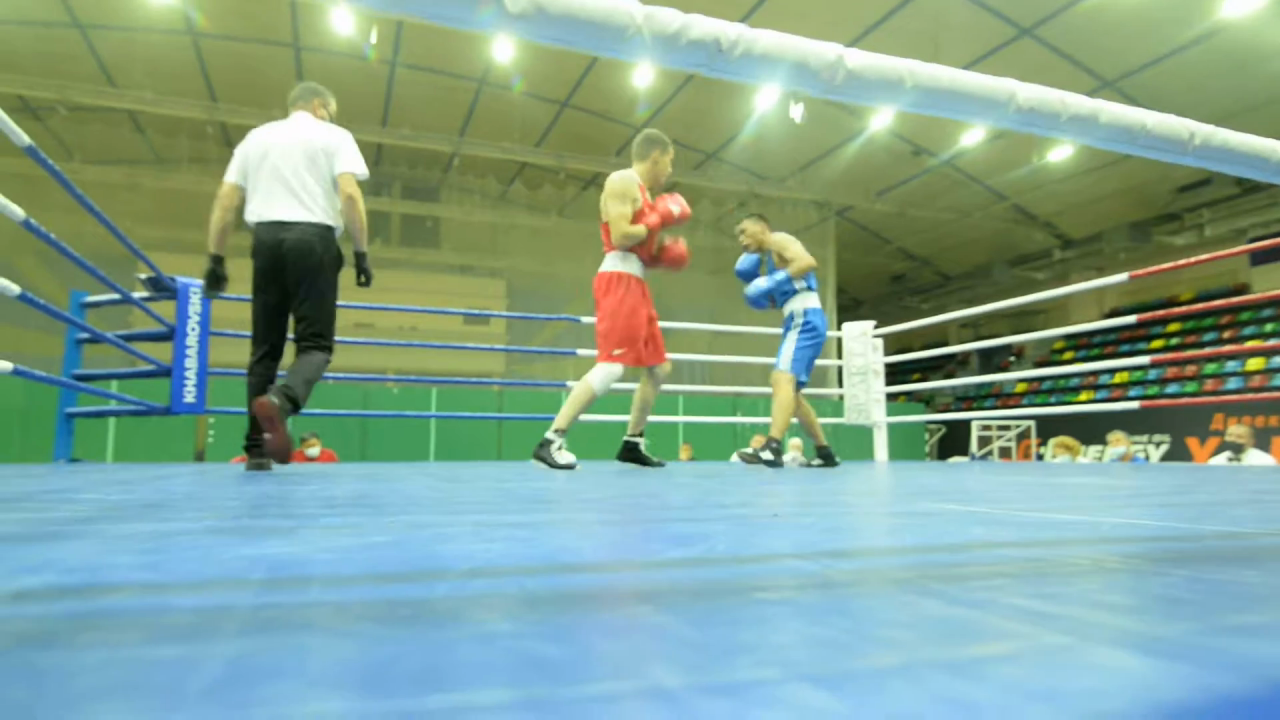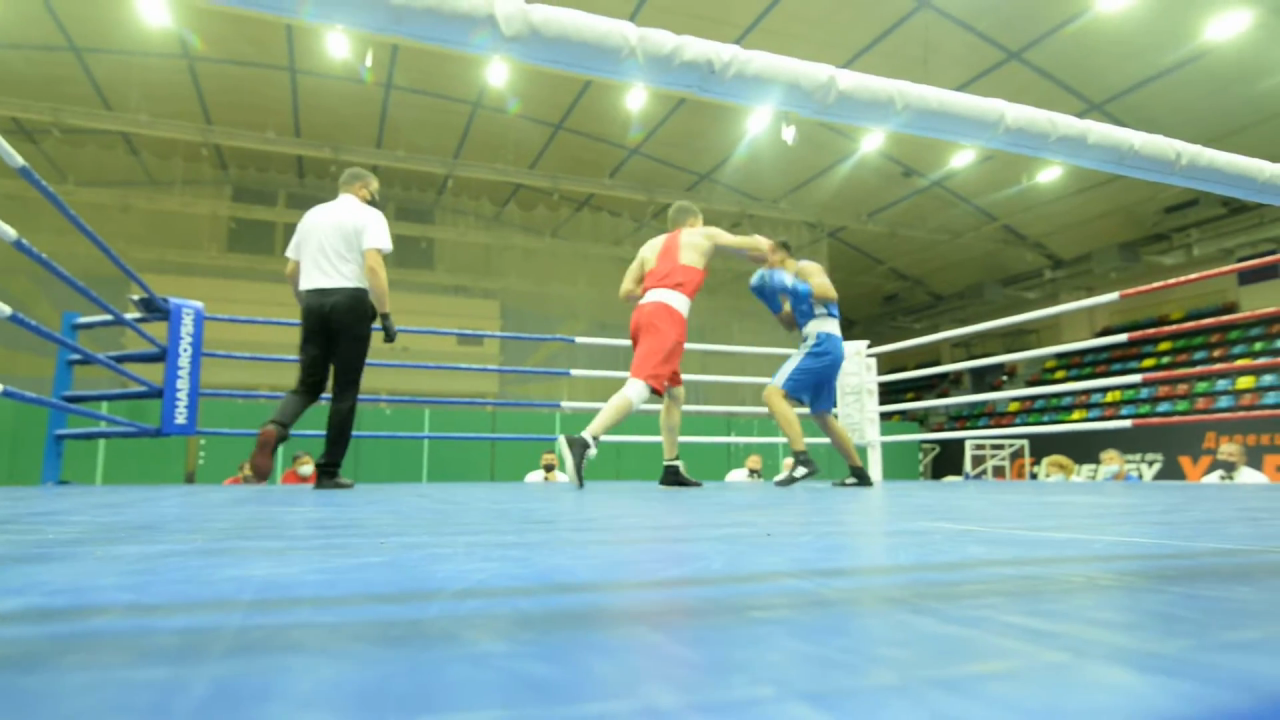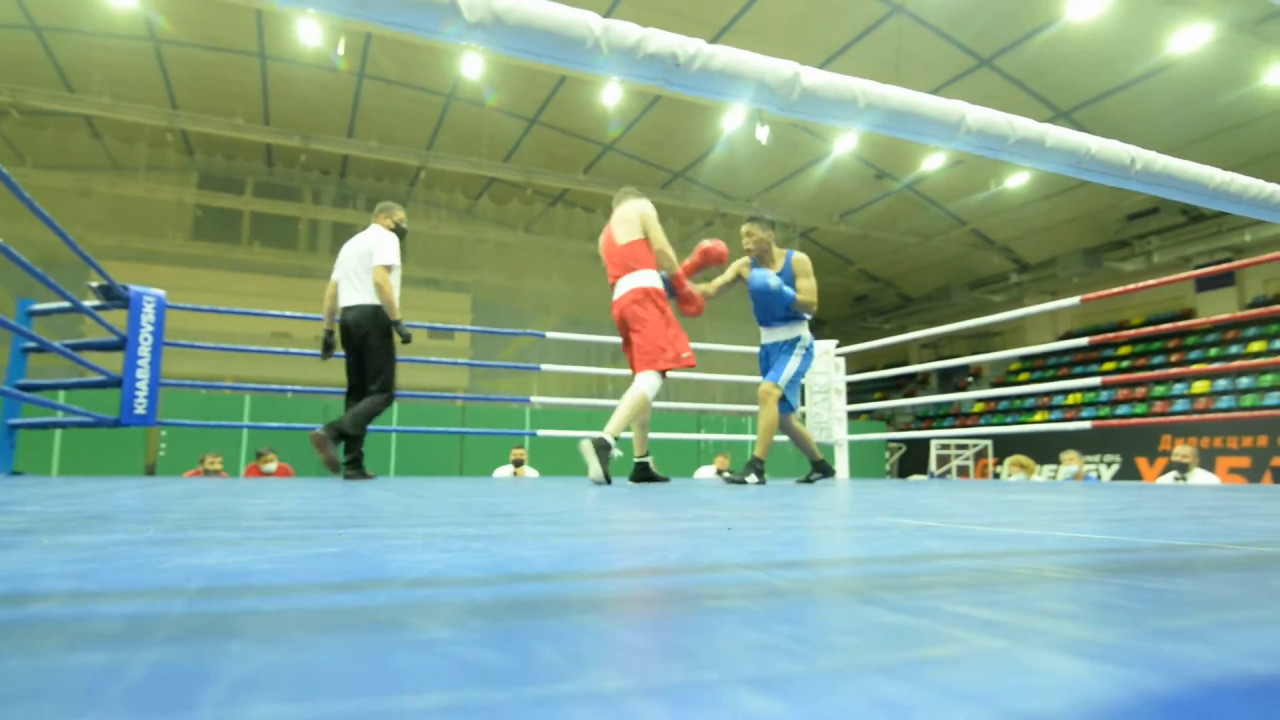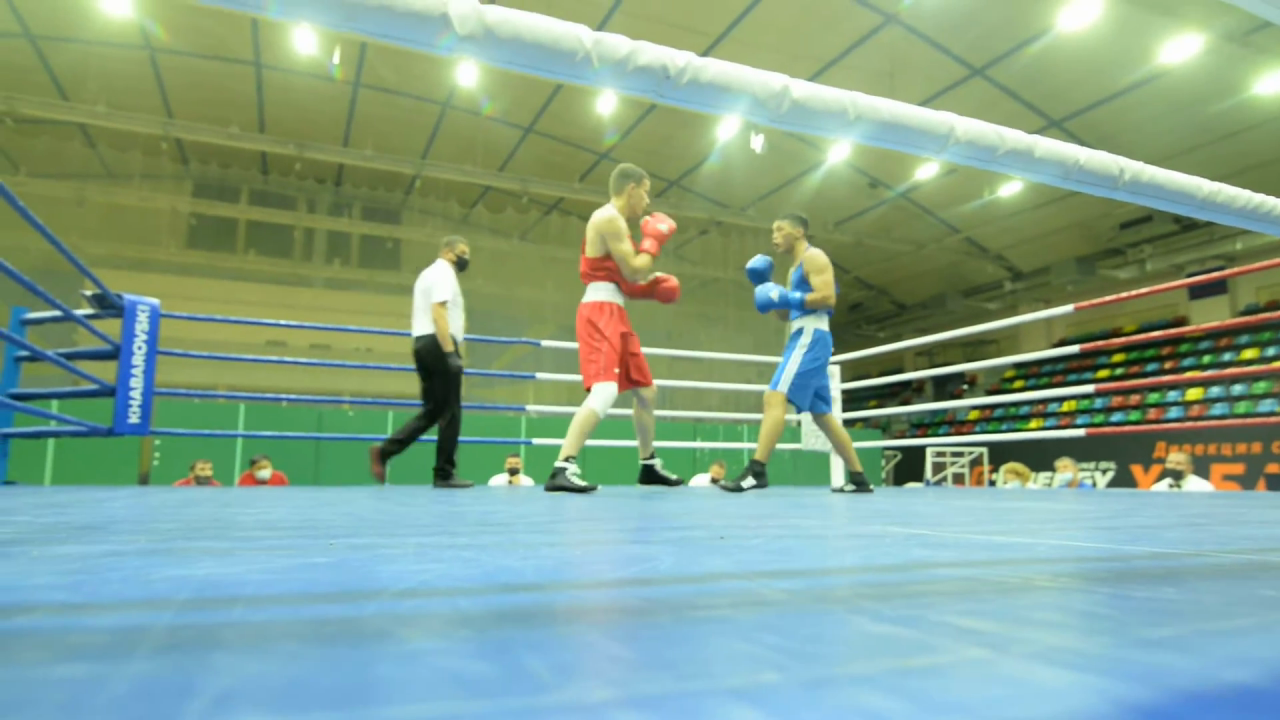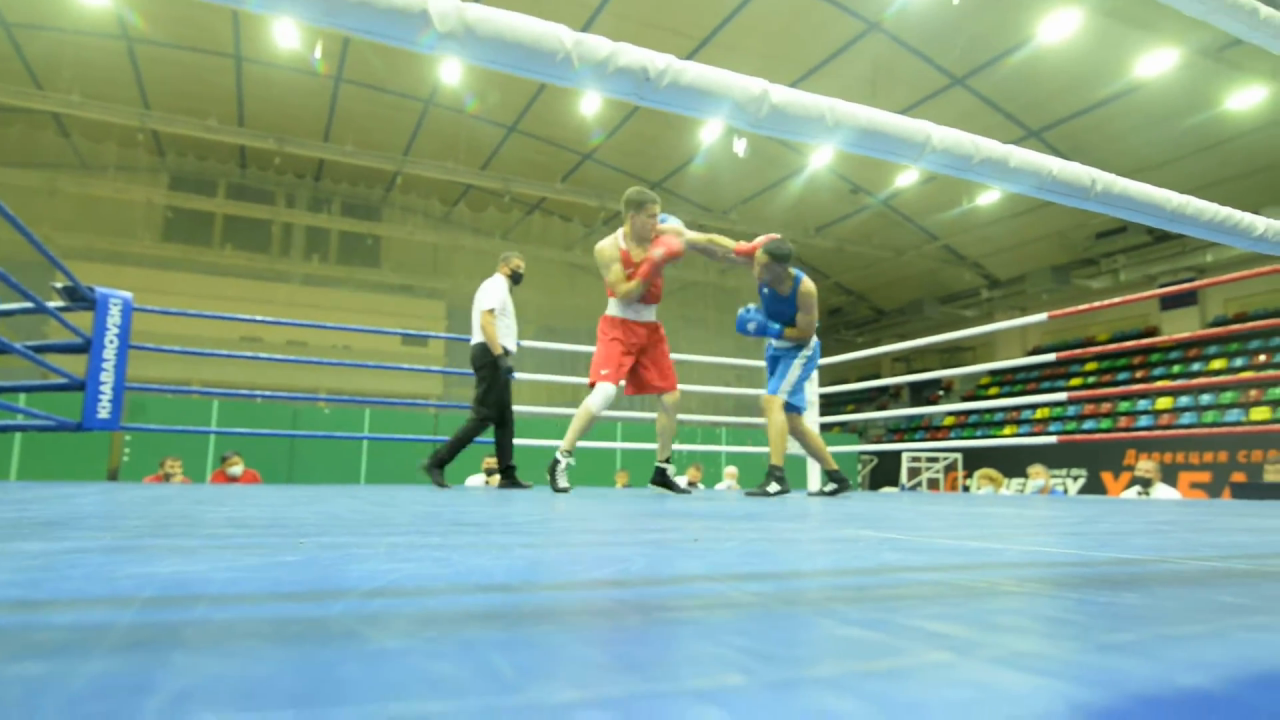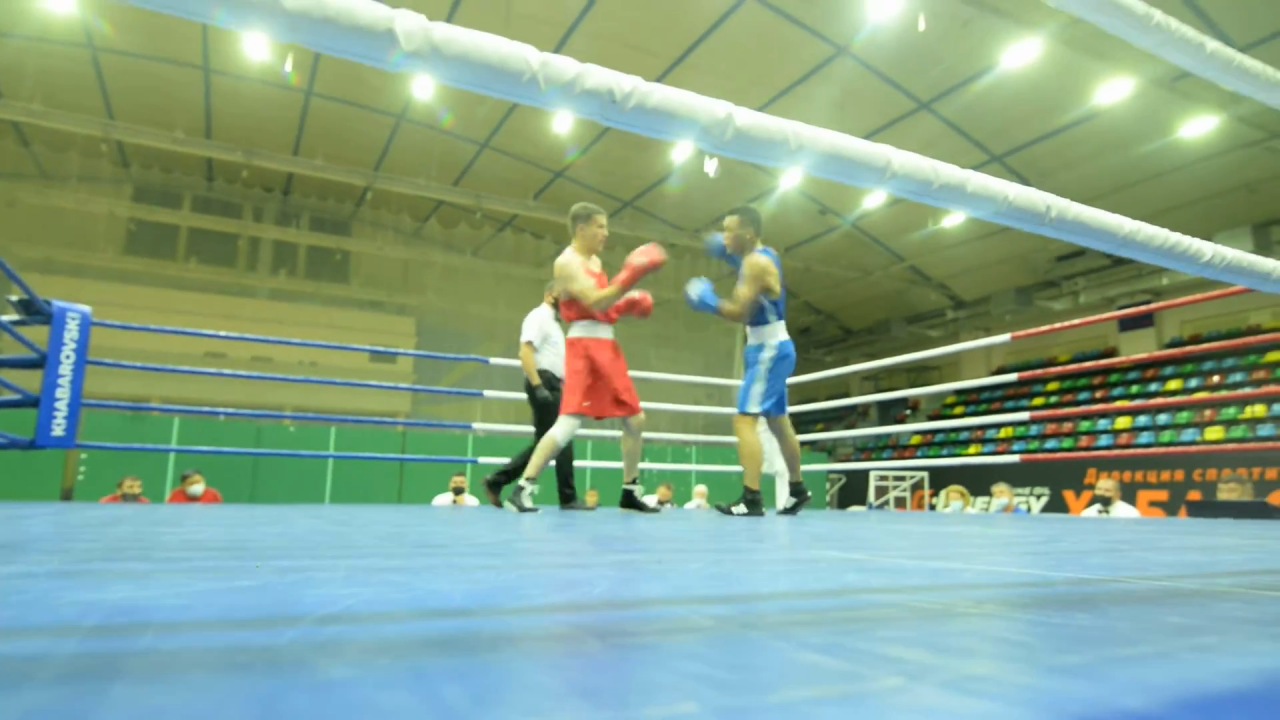
dt=0.5s
person 1, frame 1
left shoulder: (642, 191)
right shoulder: (623, 180)
right elbow: (620, 238)
left wrist: (662, 250)
right wrist: (661, 220)
left hip: (633, 286)
right hip: (618, 282)
left knee: (659, 368)
right knee: (611, 368)
left ankle: (632, 444)
right ankle: (551, 441)
person 1, frame 2
left shoulder: (649, 245)
right shoulder: (703, 235)
left elbow: (625, 292)
right elbow: (751, 245)
right wrist: (766, 248)
left hip: (645, 313)
right hip: (667, 318)
left knee: (675, 394)
right knee: (638, 388)
left ankle: (672, 468)
right ankle: (582, 441)
person 1, frame 3
left shoulder: (607, 238)
right shoulder: (636, 208)
right elbow: (662, 251)
left wrist: (692, 263)
right wrist: (684, 287)
left hip: (624, 303)
right hip: (642, 298)
left knee: (649, 378)
right knee: (650, 377)
left ankle: (642, 464)
right ankle: (603, 442)
person 1, frame 4
left shoulder: (617, 221)
right shoulder: (609, 218)
right elbow: (632, 271)
left wrist: (649, 286)
right wrist: (653, 242)
left hip: (614, 315)
right hip: (601, 313)
left knee: (646, 391)
right knee: (605, 391)
left ankle: (649, 466)
right ankle: (562, 469)
person 1, frame 5
left shoulder: (666, 232)
right shoulder: (607, 248)
left elbow: (707, 242)
right elbow: (624, 294)
left wrist: (744, 248)
right wrist: (651, 263)
left hip: (650, 327)
right hip: (619, 326)
left knee: (669, 399)
right knee: (604, 392)
left ankle: (663, 470)
right ankle: (561, 459)
person 1, frame 6
left shoulder: (595, 261)
right shoulder: (568, 262)
right elbow: (595, 303)
left wrist: (628, 304)
right wrist: (631, 275)
left hip: (606, 347)
right hip: (586, 346)
left knee: (635, 419)
right knee: (570, 421)
left ankle: (631, 490)
right ankle: (523, 487)
person 2, frame 1
left shoulder: (257, 137)
right shoulder: (334, 136)
left elbow: (225, 200)
right elbow: (350, 194)
left wrist: (216, 258)
right wrist: (361, 253)
left hip: (266, 240)
right hip: (312, 242)
left knee: (265, 349)
right knee: (315, 344)
left ankle: (258, 448)
right ankle: (278, 402)
person 2, frame 2
left shoulder: (311, 215)
right shoulder: (369, 216)
left elbow: (291, 270)
right elbow: (373, 265)
right wrist: (386, 316)
left hip: (313, 302)
right hip: (350, 303)
left knee: (308, 387)
right knee: (345, 391)
left ankle: (273, 430)
right ankle: (328, 472)
person 2, frame 3
left shoulder: (352, 243)
right shoulder: (385, 238)
left elbow: (331, 291)
right elbow: (381, 279)
left wrist: (328, 332)
right wrist: (398, 322)
left hip: (349, 317)
right hip: (372, 317)
left knee: (358, 391)
right knee: (381, 392)
left ankle: (353, 463)
right ankle: (329, 433)
person 2, frame 4
left shoulder: (429, 274)
right shoulder: (444, 274)
right elbow: (439, 315)
right wrist: (451, 354)
left hip: (422, 345)
right hip: (438, 346)
left knee: (432, 412)
right knee: (449, 411)
left ankle: (385, 449)
right ankle: (444, 474)
person 2, frame 5
left shoulder: (501, 290)
right shoulder: (495, 286)
right elbow: (486, 322)
right wrist: (501, 357)
left hip: (491, 358)
right hip: (491, 356)
left knee: (503, 417)
right knee: (483, 416)
left ankle: (508, 476)
right ankle: (437, 463)
person 2, frame 6
left shoulder: (553, 323)
right shoulder: (539, 317)
right elbow: (525, 353)
right wrist: (539, 386)
left hip: (550, 386)
right hip: (543, 386)
left ankle: (497, 481)
right ankle: (568, 498)
person 3, frame 1
left shoulder: (780, 241)
right shoulder: (770, 259)
left elbow: (808, 263)
right elbow: (775, 302)
left wrist: (774, 282)
right wrist: (756, 282)
left hip: (806, 320)
right hip: (799, 322)
left knee: (782, 377)
right knee: (792, 389)
left ankle: (772, 448)
right ankle: (825, 452)
person 3, frame 2
left shoulder: (806, 268)
right shoulder: (793, 277)
left elbow: (830, 295)
right elbow: (790, 324)
left wrist: (793, 286)
right wrist: (770, 298)
left hip: (821, 342)
right hip: (828, 347)
left knee: (773, 395)
right knee: (822, 417)
left ankle: (802, 460)
right ankle: (859, 473)
person 3, frame 3
left shoulder: (798, 261)
right shoulder: (744, 265)
left elbow: (812, 305)
right elbow: (710, 291)
left wrist: (780, 289)
left hip: (796, 343)
right hip: (769, 347)
left knee: (768, 392)
right knee: (784, 418)
left ankle: (756, 468)
right ankle: (821, 465)
person 3, frame 4
left shoulder: (813, 256)
right shoulder: (796, 266)
left elbow: (828, 298)
right elbow: (785, 313)
left wrist: (786, 297)
right wrist: (764, 284)
left hip: (811, 337)
right hip: (806, 339)
left knee: (775, 398)
right knee: (823, 416)
left ankle: (755, 472)
right ankle: (858, 479)
person 3, frame 5
left shoulder: (804, 289)
right shoulder: (763, 257)
left elbow: (801, 336)
left wrist: (765, 328)
left hip: (801, 350)
right hip: (774, 349)
left knee: (772, 402)
right knee: (792, 420)
left ankle: (776, 478)
right ankle: (835, 477)
person 3, frame 6
left shoulder: (757, 264)
right shoulder: (759, 256)
left elbow: (742, 313)
left wrist: (710, 302)
right wrist: (731, 254)
left hip: (769, 349)
right hip: (775, 348)
left knee: (744, 419)
right knee: (778, 422)
left ankle: (752, 499)
right ankle: (797, 489)
